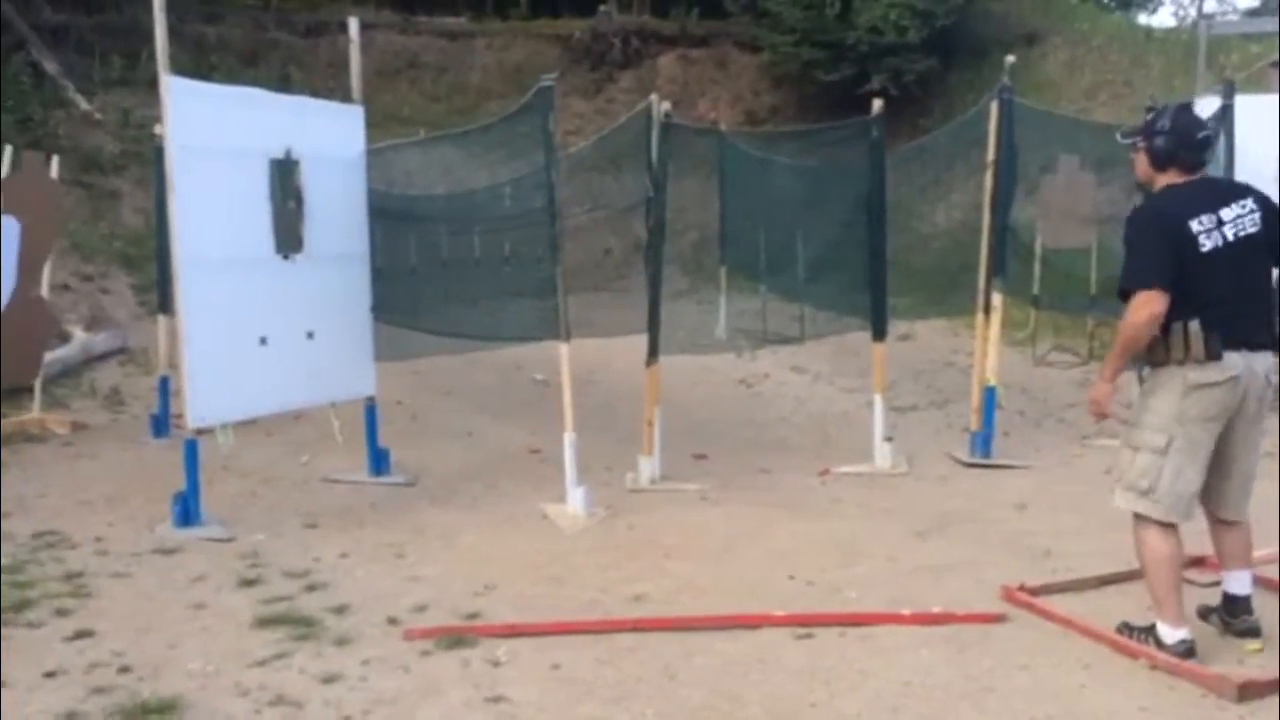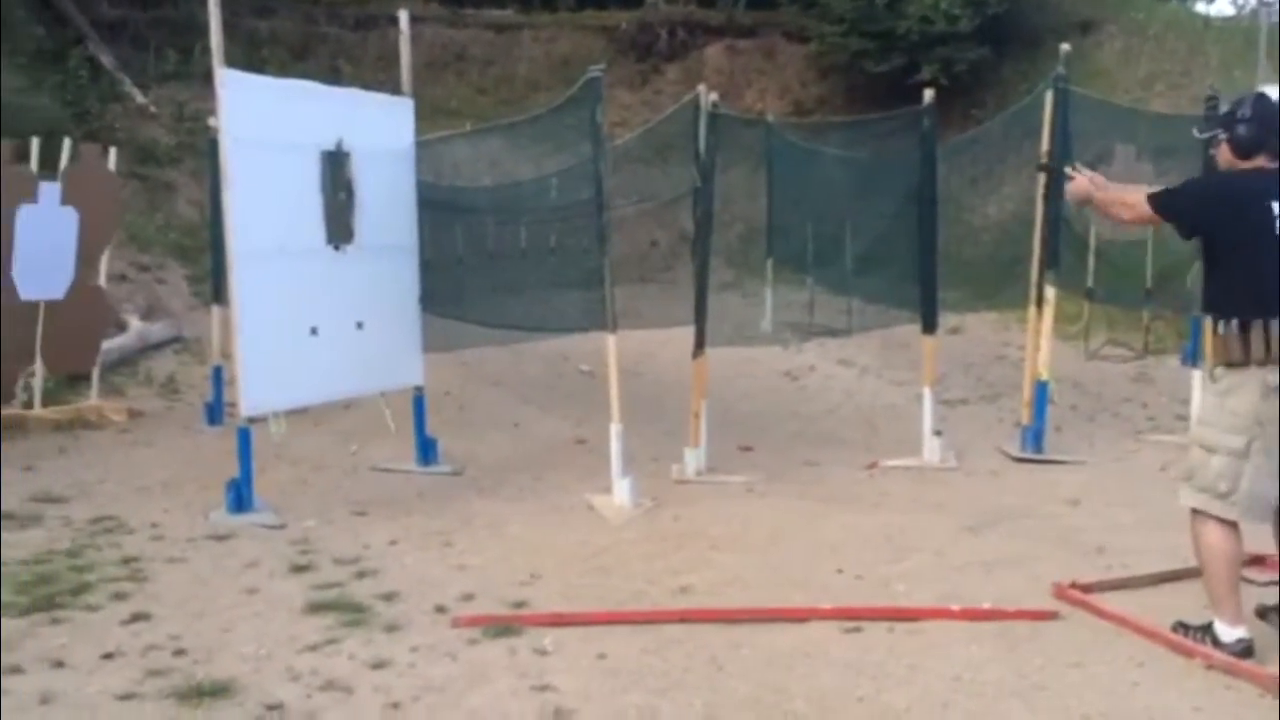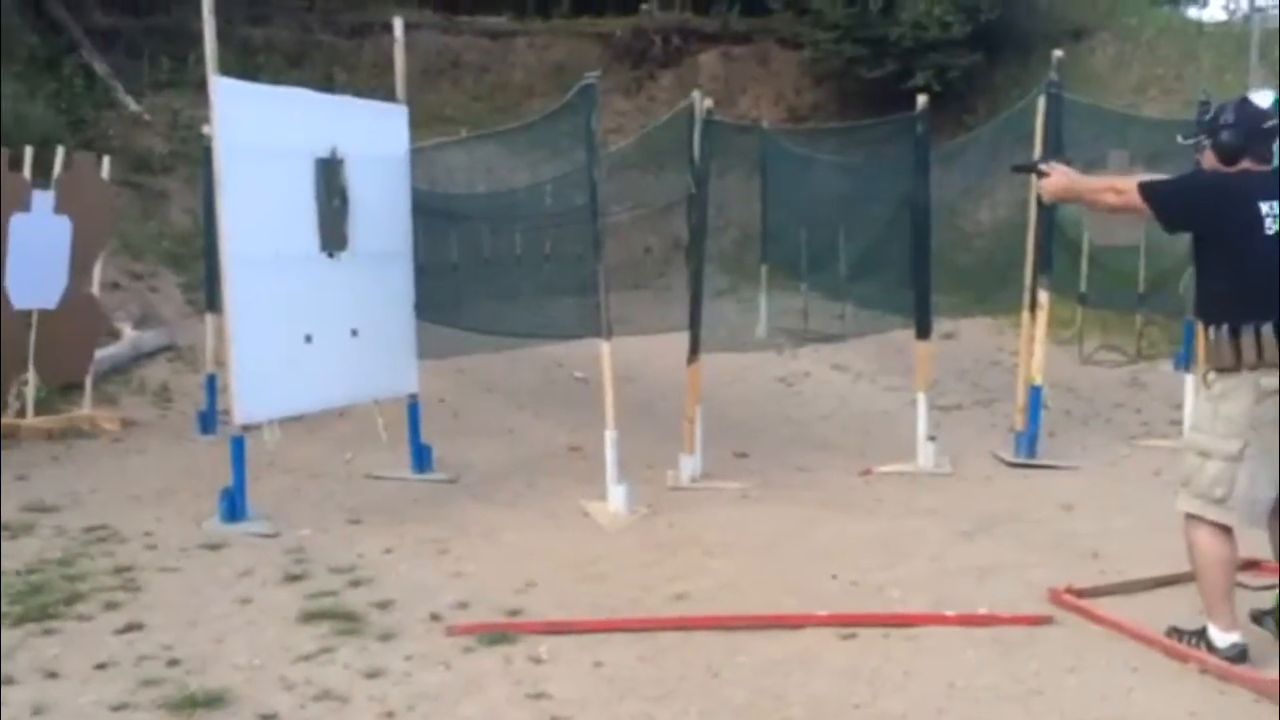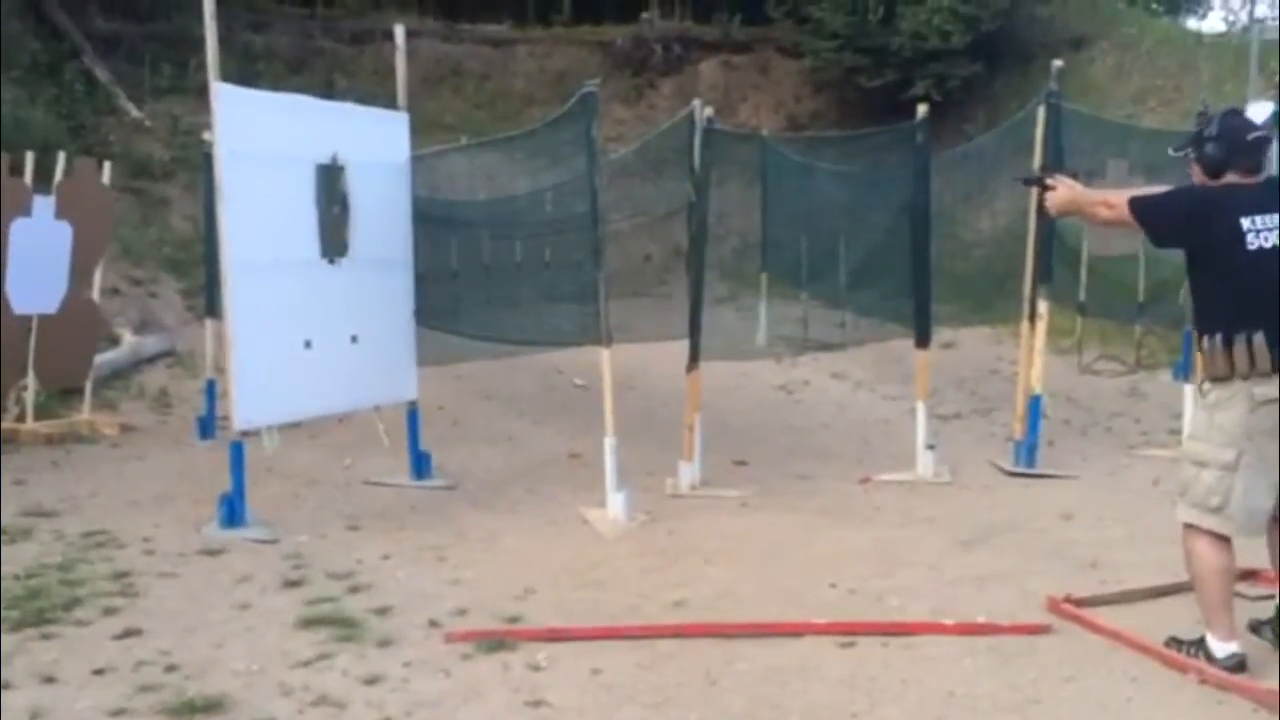
dt=0.5s
person 1, frame 1
left shoulder: (1154, 216)
left elbow: (1148, 308)
left wrist: (1109, 372)
left hip: (1191, 372)
left knee: (1152, 504)
right knee: (1226, 502)
left ankle: (1171, 631)
person 1, frame 2
left shoulder: (1224, 191)
left elbow: (1136, 209)
left wrist: (1091, 192)
right wrist: (1110, 188)
left knee: (1213, 501)
left ankle: (1229, 630)
person 1, frame 3
left shoulder: (1218, 191)
left elbow: (1123, 197)
right elbow: (1152, 188)
left wrist: (1071, 186)
right wrist: (1081, 180)
left knee: (1206, 506)
left ankle: (1222, 635)
person 1, frame 4
left shoulder: (1205, 206)
left elbow: (1116, 211)
left wrist: (1074, 199)
right wrist: (1086, 193)
left knee: (1205, 516)
left ankle: (1221, 645)
